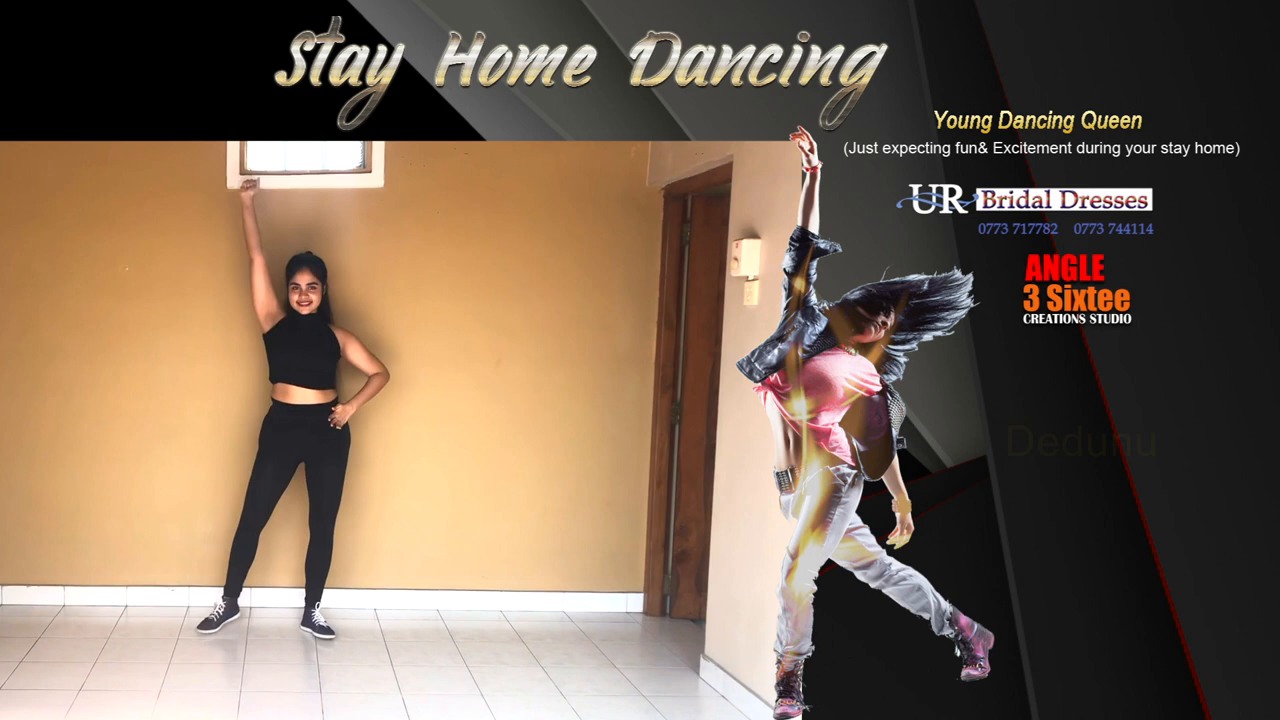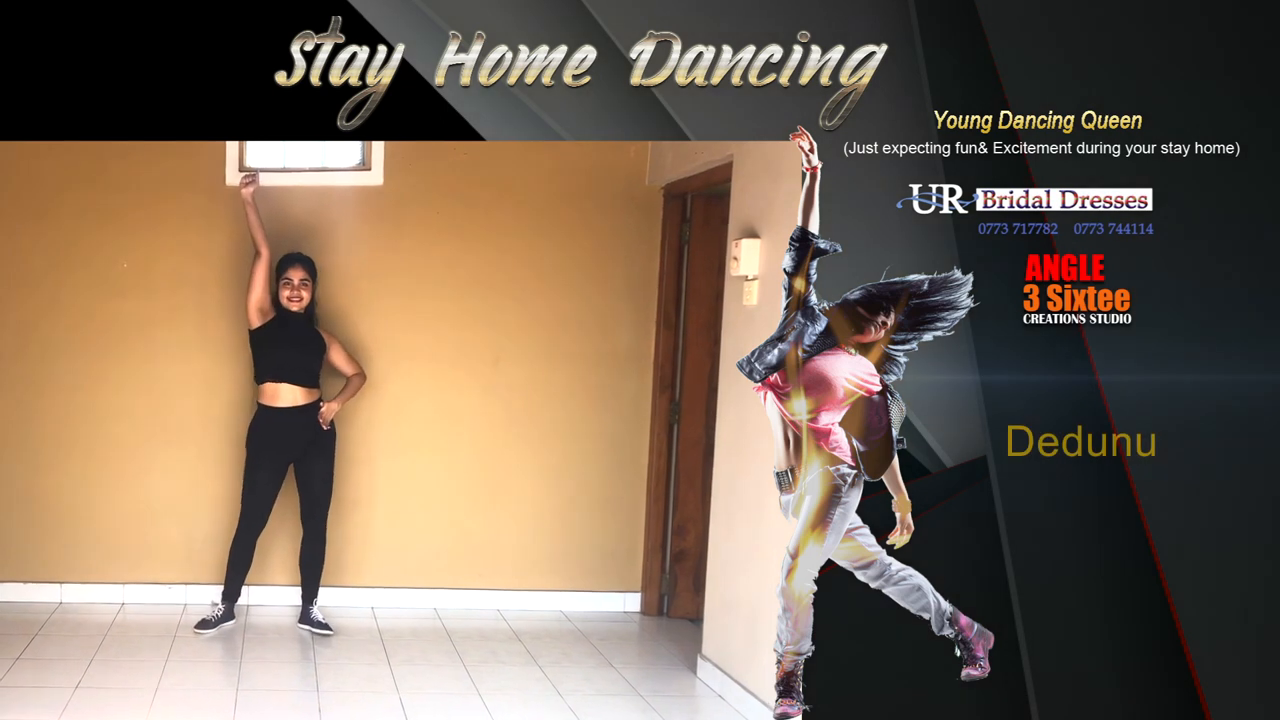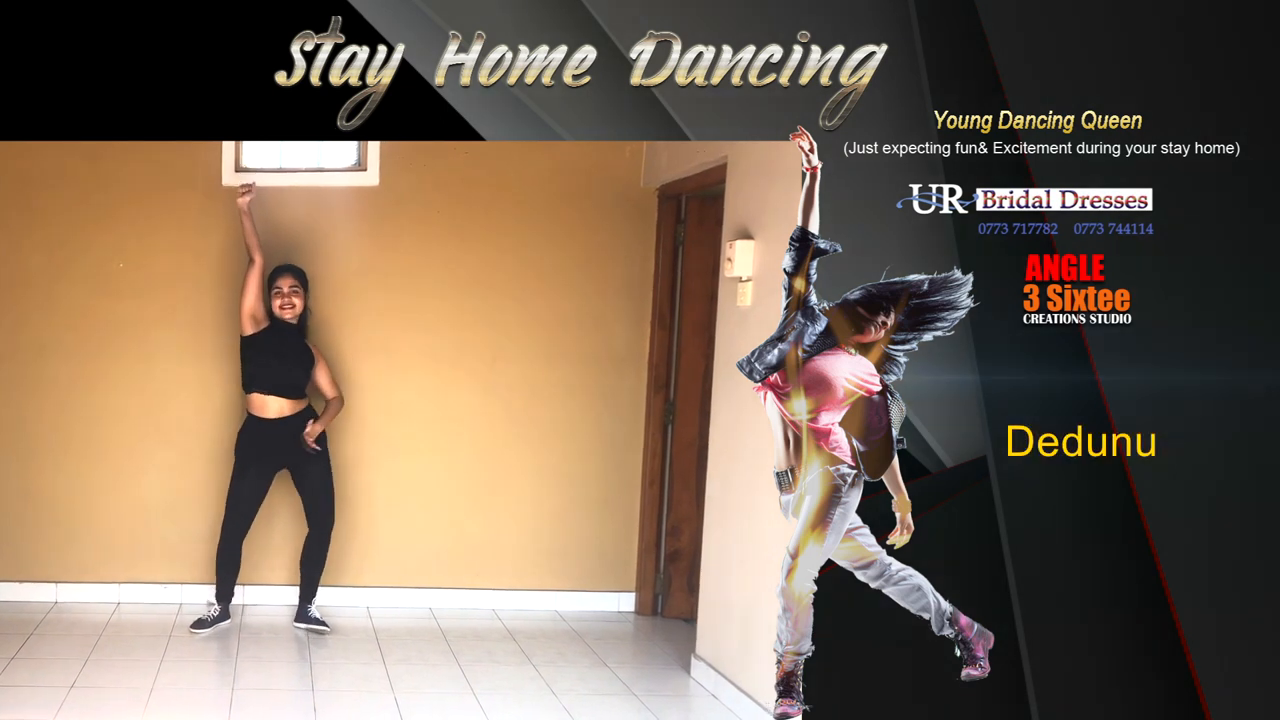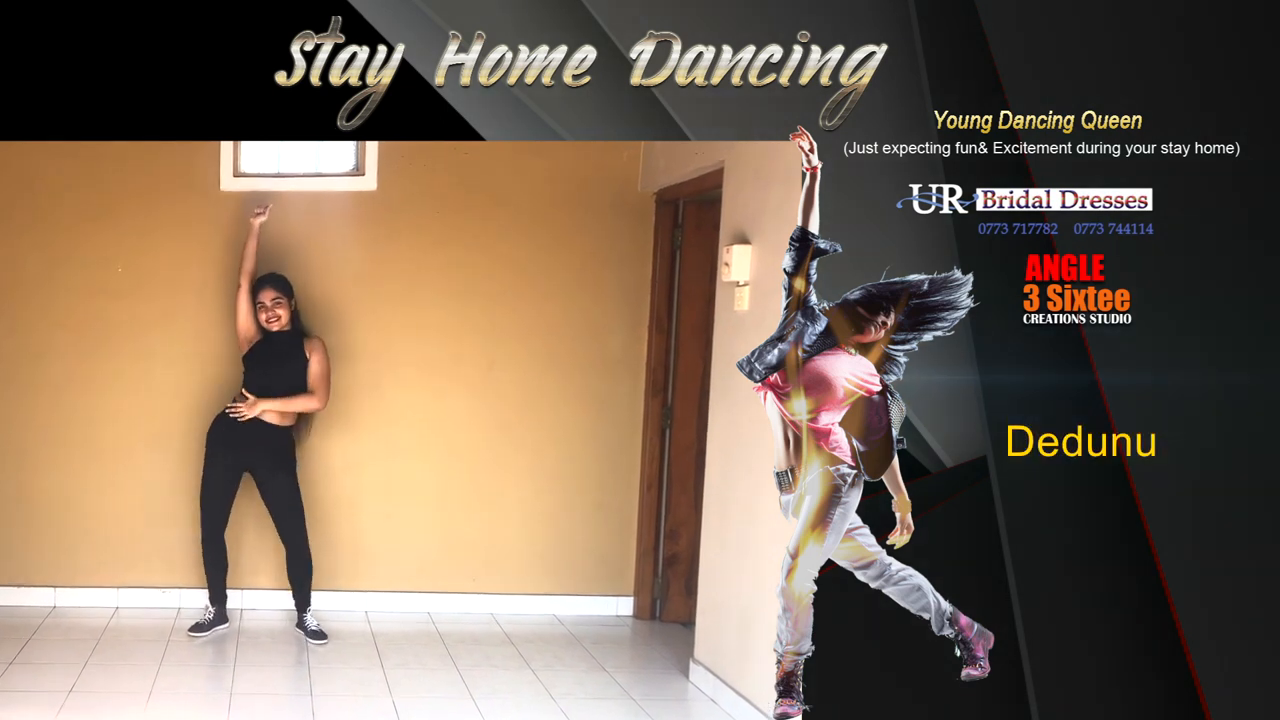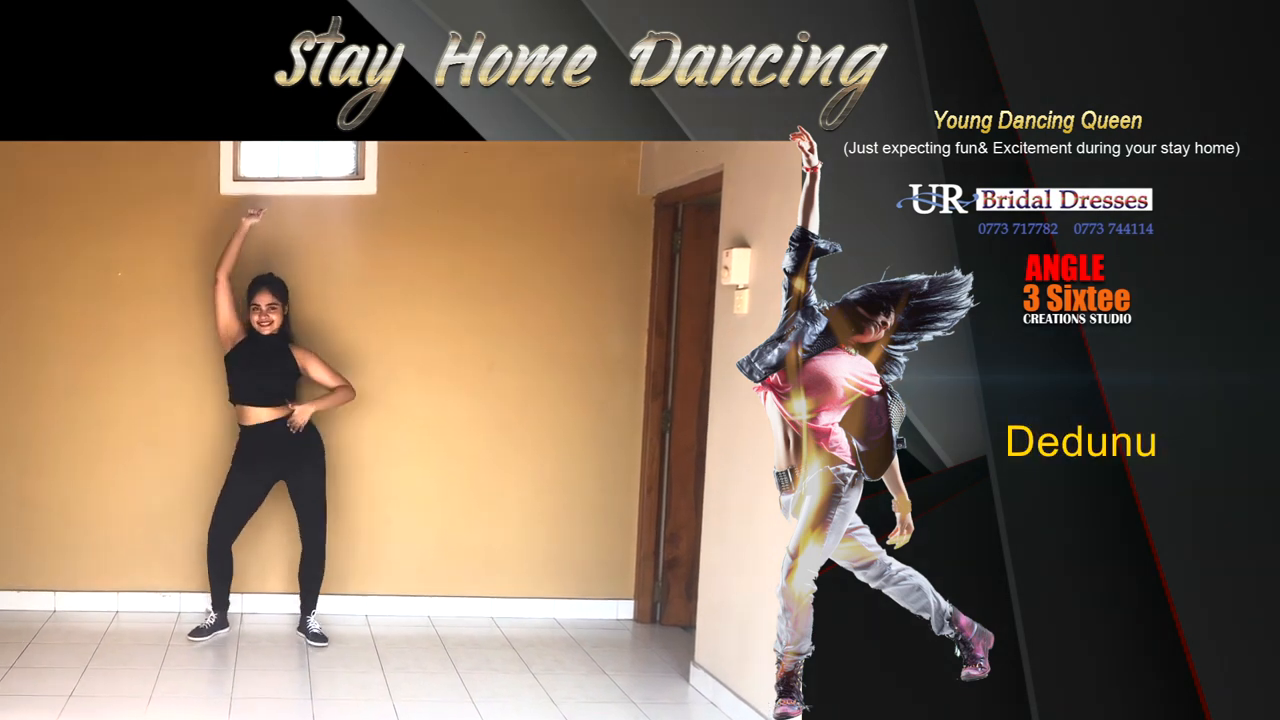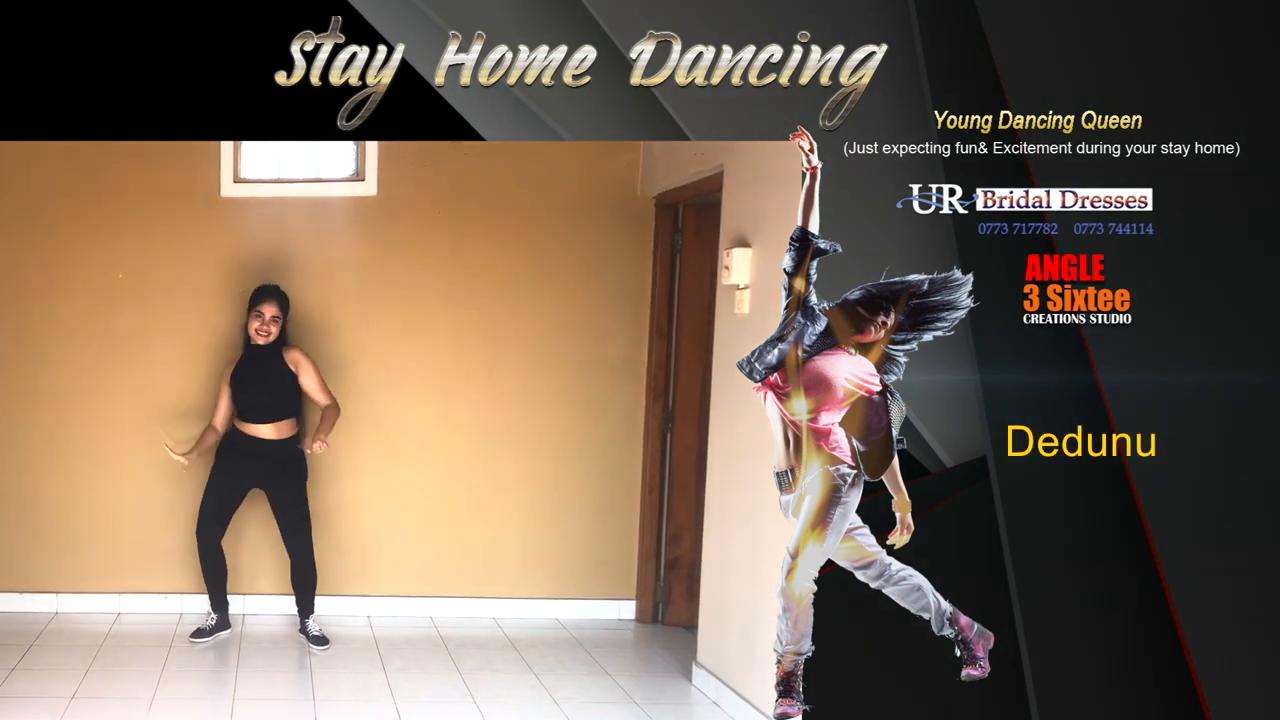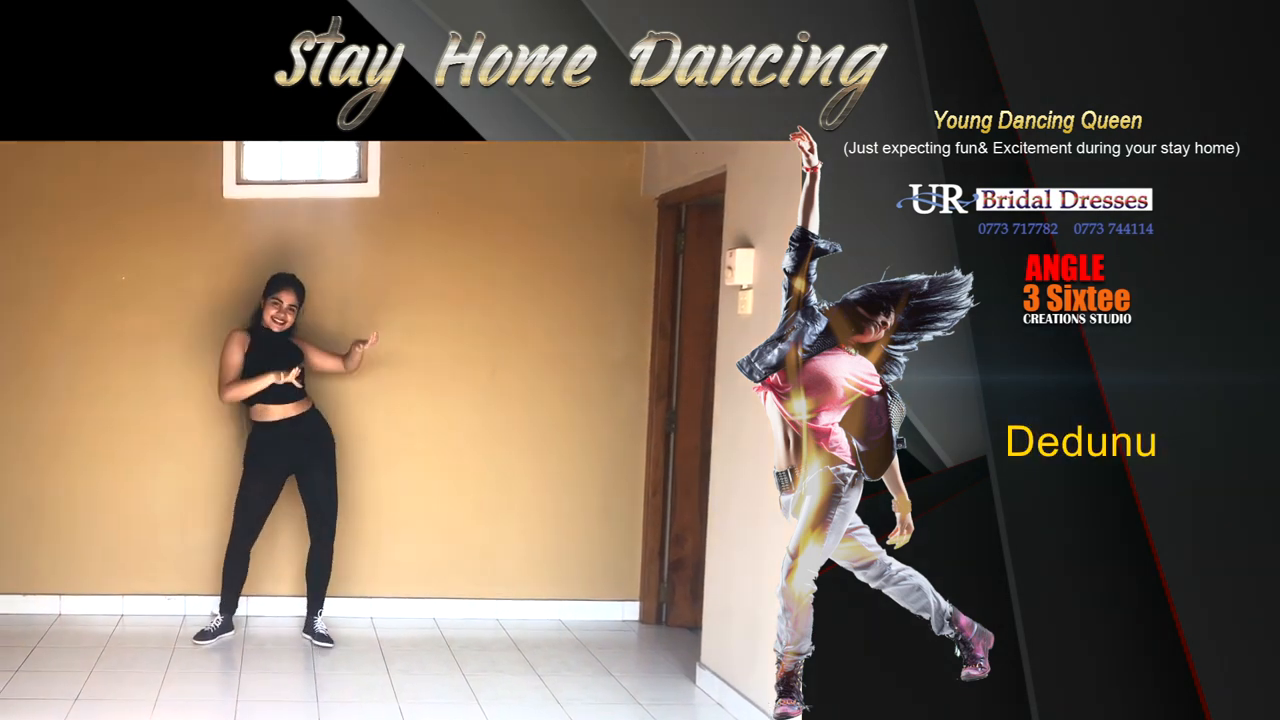
dt=0.5s
person 1, frame 1
left shoulder: (868, 380)
right shoulder: (805, 319)
left elbow: (881, 445)
right elbow: (805, 243)
left wrist: (902, 504)
right wrist: (813, 173)
left hip: (833, 474)
right hip: (793, 481)
left knee: (796, 575)
right knee: (875, 565)
person 1, frame 2
left shoulder: (868, 377)
right shoulder: (805, 317)
left elbow: (880, 446)
right elbow: (807, 243)
left wrist: (902, 505)
right wrist: (814, 173)
left hip: (832, 474)
right hip: (792, 480)
left knee: (795, 577)
right knee: (875, 566)
person 1, frame 3
left shoulder: (868, 378)
right shoulder: (805, 318)
left elbow: (881, 446)
right elbow: (806, 244)
left wrist: (902, 505)
right wrist: (812, 174)
left hip: (832, 474)
right hip: (791, 481)
left knee: (795, 576)
right knee: (876, 566)
person 1, frame 4
left shoulder: (868, 380)
right shoulder: (805, 318)
left elbow: (881, 445)
right elbow: (805, 241)
left wrist: (902, 504)
right wrist: (813, 172)
left hip: (833, 475)
right hip: (792, 481)
left knee: (795, 576)
right knee: (876, 567)
person 1, frame 5
left shoulder: (868, 379)
right shoulder: (805, 318)
left elbow: (880, 447)
right elbow: (806, 243)
left wrist: (903, 504)
right wrist: (813, 173)
left hip: (832, 474)
right hip: (791, 481)
left knee: (795, 576)
right knee: (876, 566)
person 1, frame 6
left shoulder: (868, 379)
right shoulder: (804, 320)
left elbow: (881, 445)
right elbow: (806, 243)
left wrist: (902, 503)
right wrist: (813, 172)
left hip: (832, 474)
right hip: (792, 481)
left knee: (795, 577)
right knee: (876, 567)
person 1, frame 7
left shoulder: (869, 380)
right shoulder: (805, 318)
left elbow: (880, 446)
right elbow: (805, 241)
left wrist: (903, 503)
right wrist: (813, 173)
left hip: (832, 474)
right hip: (791, 481)
left knee: (795, 576)
right knee: (876, 566)
person 2, frame 1
left shoulder: (336, 335)
right shoulder: (274, 321)
left elbow: (378, 373)
right elbow: (256, 262)
left wrist: (353, 406)
right wrist: (246, 207)
left hip: (327, 430)
right hip: (281, 428)
left knee: (322, 524)
right knee: (252, 516)
left ankle: (312, 611)
right ankle: (227, 602)
person 2, frame 2
left shoulder: (320, 337)
right shoulder: (262, 319)
left elbow: (357, 373)
right elbow: (262, 255)
left wrist: (336, 403)
right wrist: (248, 200)
left hip: (314, 430)
right hip: (269, 430)
left knee: (315, 523)
right knee: (251, 522)
left ankle: (309, 609)
right ankle: (227, 605)
person 2, frame 3
left shoulder: (310, 350)
right shoulder: (256, 328)
left elbow: (334, 397)
right elbow: (256, 262)
left wrist: (319, 424)
right wrist: (244, 210)
left hip: (304, 435)
right hip: (257, 437)
left knee: (322, 520)
right knee: (234, 526)
left ankle: (306, 608)
right ankle: (221, 606)
person 2, frame 4
left shoulder: (311, 347)
right shoulder: (253, 342)
left elbow: (318, 399)
right elbow: (243, 283)
left wrist: (264, 404)
right wrist: (255, 228)
left hip: (275, 447)
right hip: (229, 435)
left knee: (295, 537)
right knee: (211, 526)
left ankle: (304, 614)
right ankle: (218, 609)
person 2, frame 5
left shoulder: (295, 353)
right shoulder: (234, 341)
left elbow: (346, 391)
right elbow: (220, 281)
left wrist: (312, 405)
right wrist: (242, 231)
left hip: (300, 445)
right hip: (254, 447)
left knee: (314, 536)
right knee: (219, 534)
left ankle: (307, 618)
right ankle: (218, 615)
person 2, frame 6
left shoulder: (294, 358)
right shoulder: (236, 369)
left elbow: (330, 406)
right elbow: (217, 425)
left wrist: (320, 434)
right wrist: (191, 454)
left hip: (286, 460)
right hip: (236, 456)
left knee: (301, 546)
right knee: (207, 534)
left ankle: (307, 620)
right ankle: (219, 615)
person 2, frame 7
left shoulder: (297, 347)
right shoulder: (242, 340)
left elbow: (346, 366)
right elbow: (227, 392)
left wrist: (358, 349)
right wrist: (272, 377)
left hip: (312, 437)
right hip: (266, 444)
left knee: (324, 532)
right knee: (242, 533)
left ankle: (314, 619)
right ankle: (224, 617)
